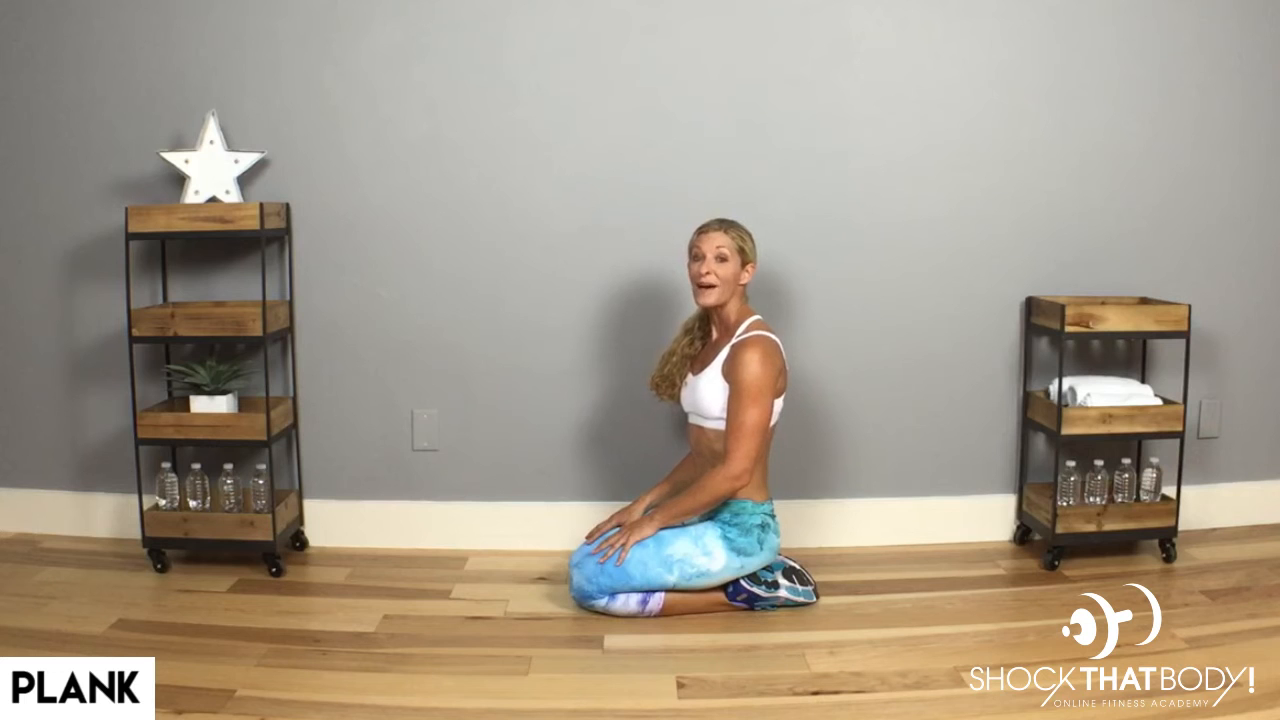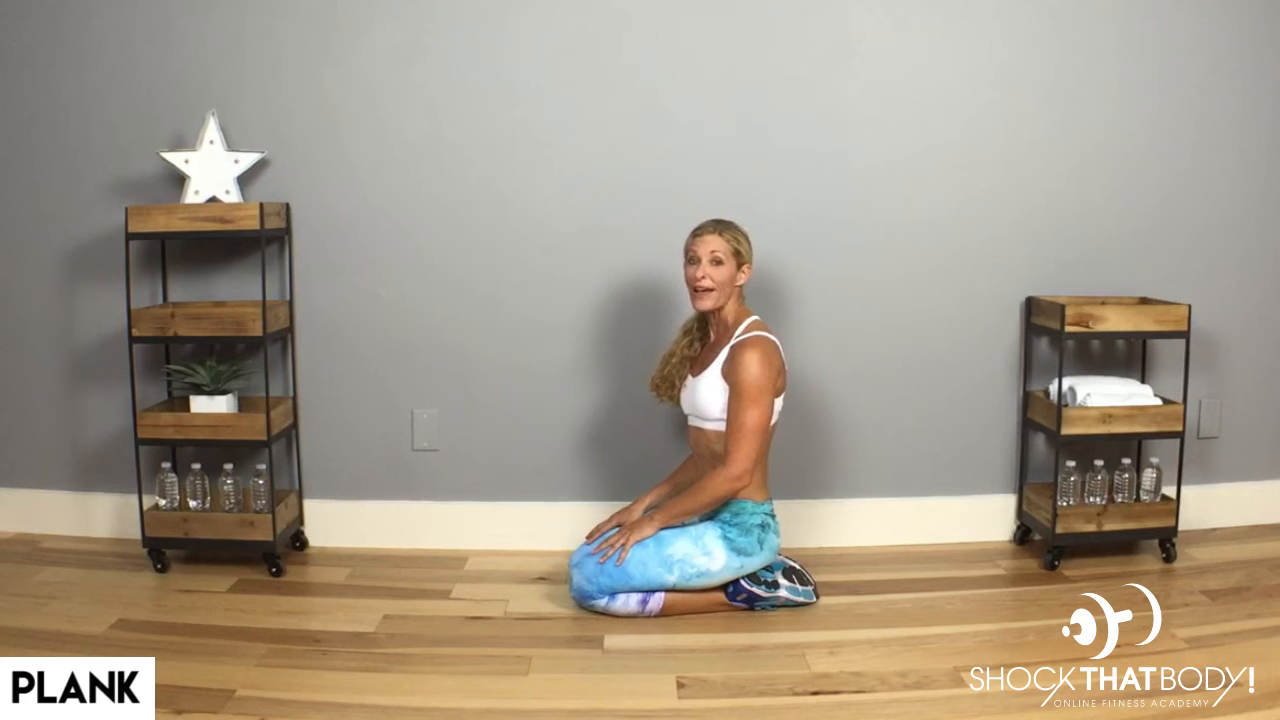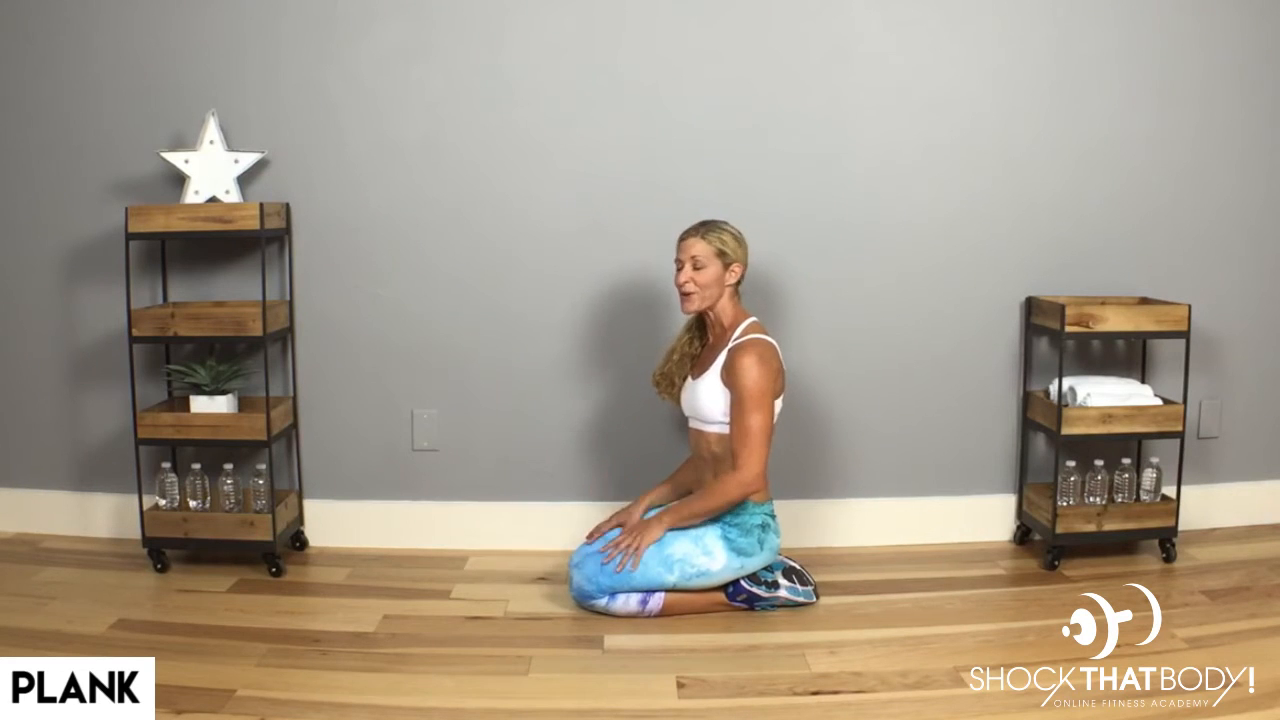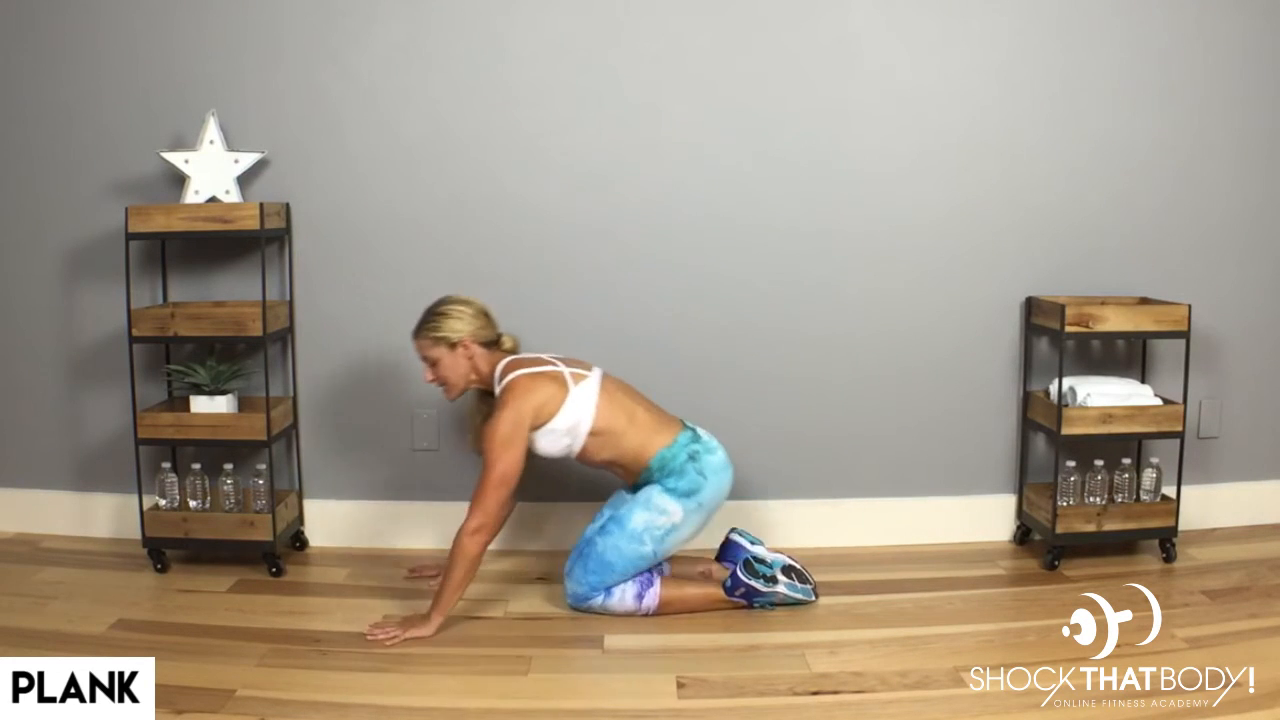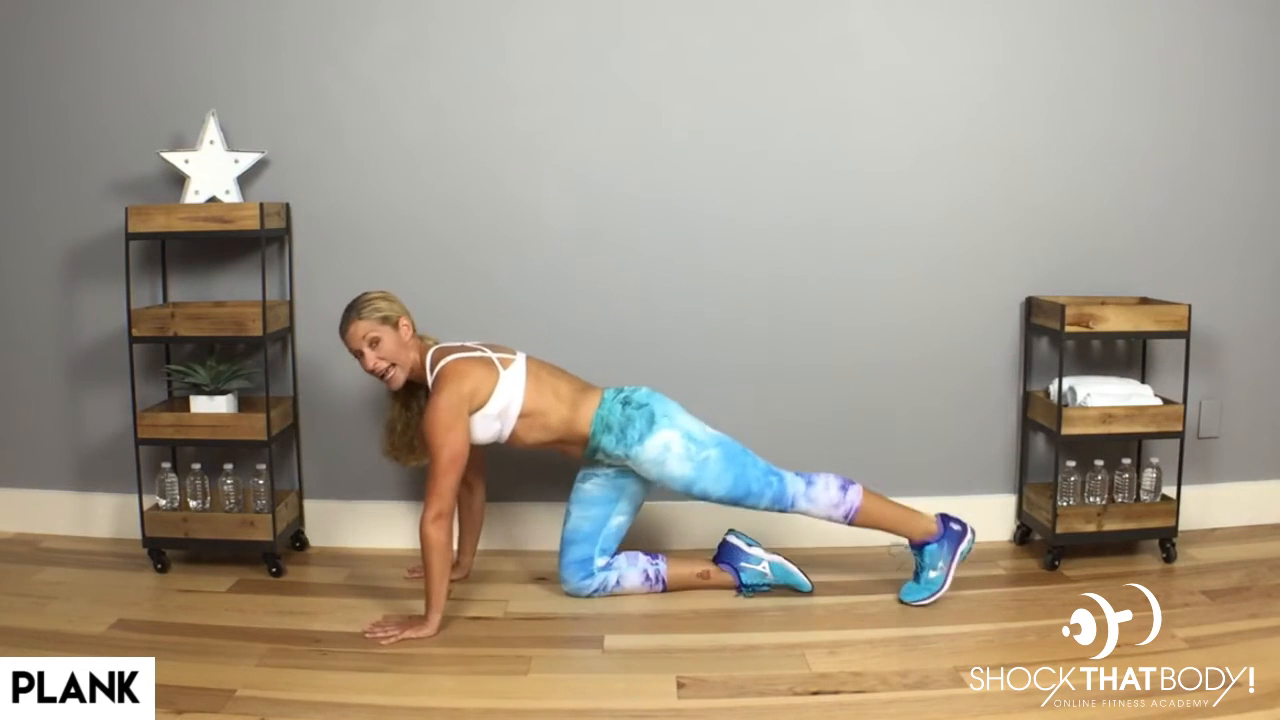
dt=1s
person 1, frame 1
left shoulder: (752, 349)
right shoulder: (704, 339)
left elbow: (735, 470)
left wrist: (654, 520)
right wrist: (644, 502)
left hip: (739, 527)
right hip: (709, 512)
left knee: (589, 581)
right knee: (586, 560)
left ankle: (743, 591)
right ankle: (753, 573)
person 1, frame 2
left shoulder: (751, 350)
right shoulder: (704, 340)
left elbow: (736, 471)
left wrist: (653, 520)
right wrist: (644, 504)
left hip: (739, 527)
right hip: (709, 515)
left knee: (589, 581)
right knee: (588, 560)
left ankle: (742, 592)
right ankle: (752, 573)
person 1, frame 3
left shoulder: (748, 355)
right shoulder: (704, 342)
left elbow: (746, 476)
left wrist: (660, 521)
right wrist: (646, 505)
left hip: (739, 529)
right hip: (710, 517)
left knee: (589, 582)
right knee: (588, 559)
left ankle: (742, 591)
right ankle: (749, 573)
person 1, frame 4
left shoulder: (516, 401)
right shoulder: (519, 375)
left elbow: (478, 524)
right elbow: (505, 493)
left wrist: (432, 618)
right wrist: (459, 564)
left hip: (687, 472)
right hip: (678, 463)
left knee: (586, 588)
right knee: (594, 566)
left ankle: (741, 587)
right ankle: (734, 562)
person 1, frame 5
left shoulder: (447, 389)
right shoulder: (444, 372)
left elbow: (436, 513)
right elbow: (472, 480)
left wrist: (430, 618)
right wrist: (463, 561)
left hip: (634, 425)
right hip: (610, 451)
left knee: (776, 490)
right knee: (582, 576)
left ankle: (939, 532)
right ankle: (736, 567)
